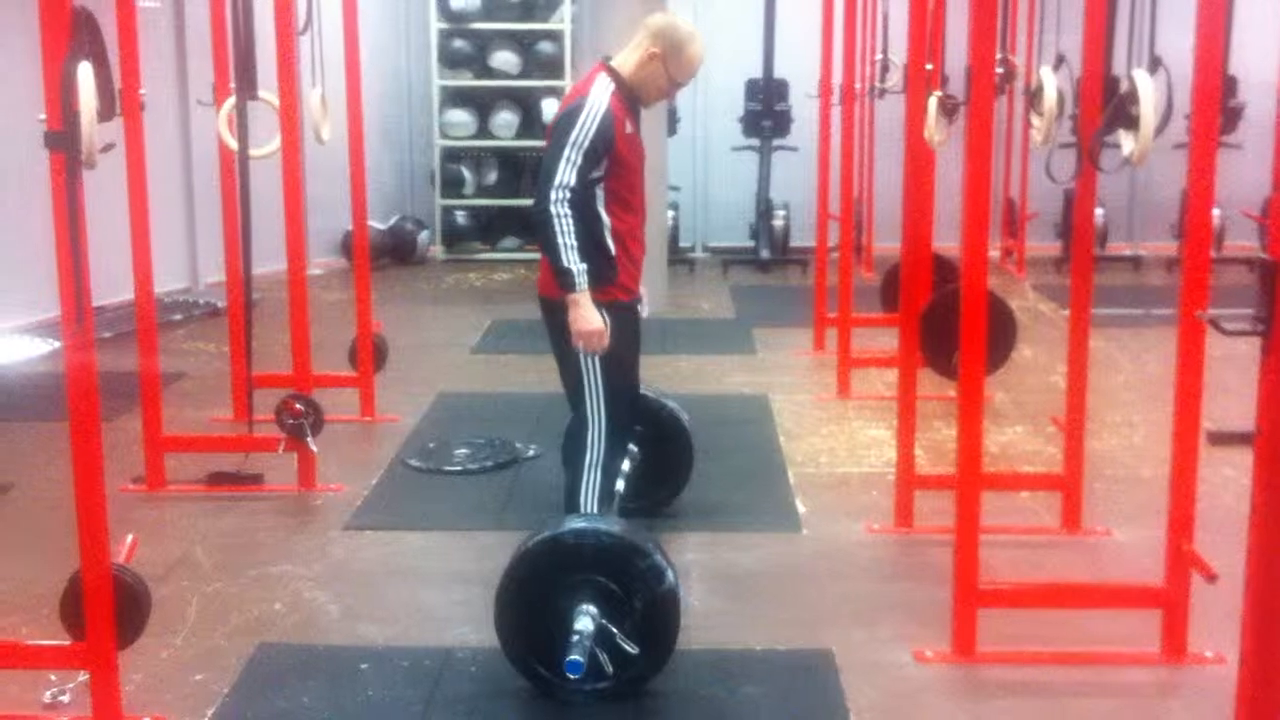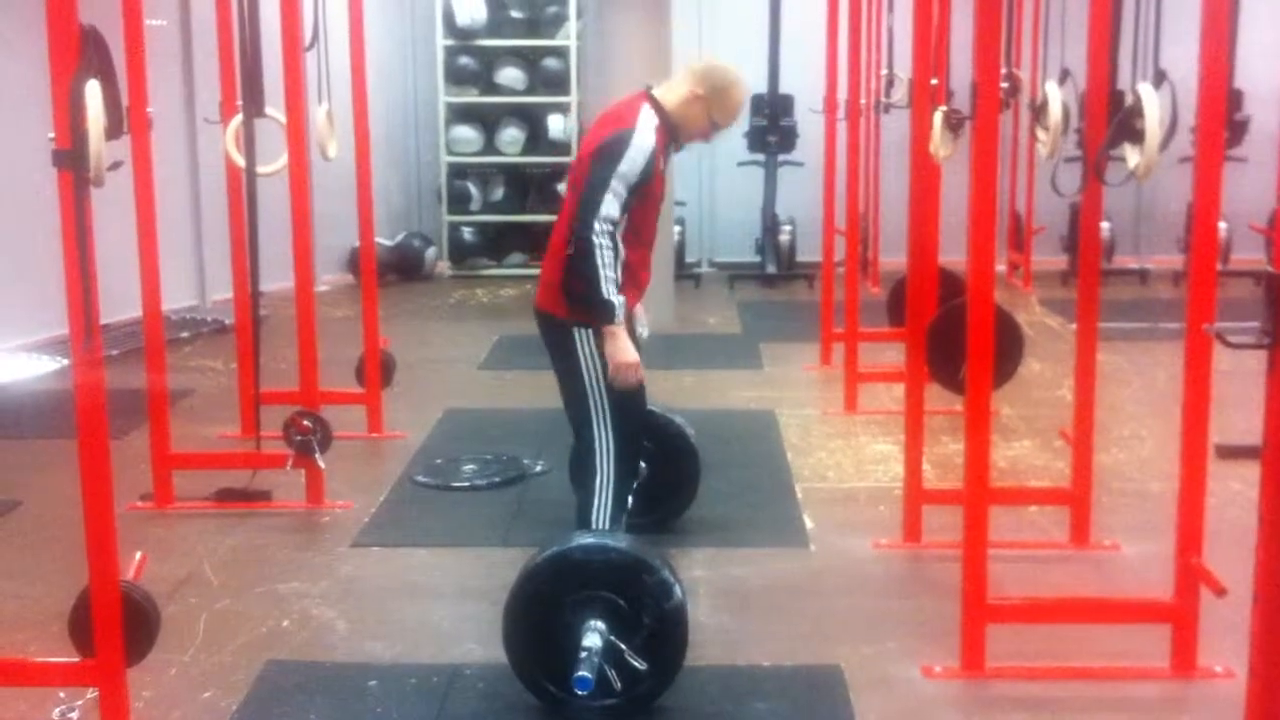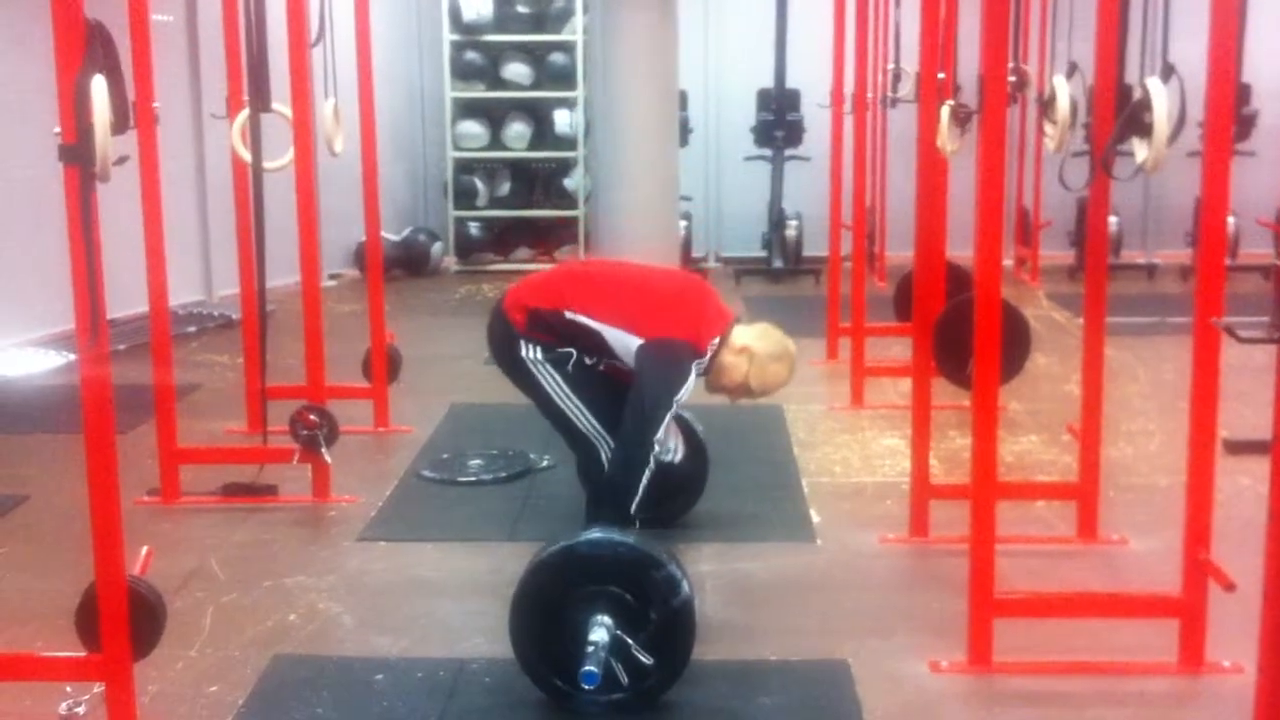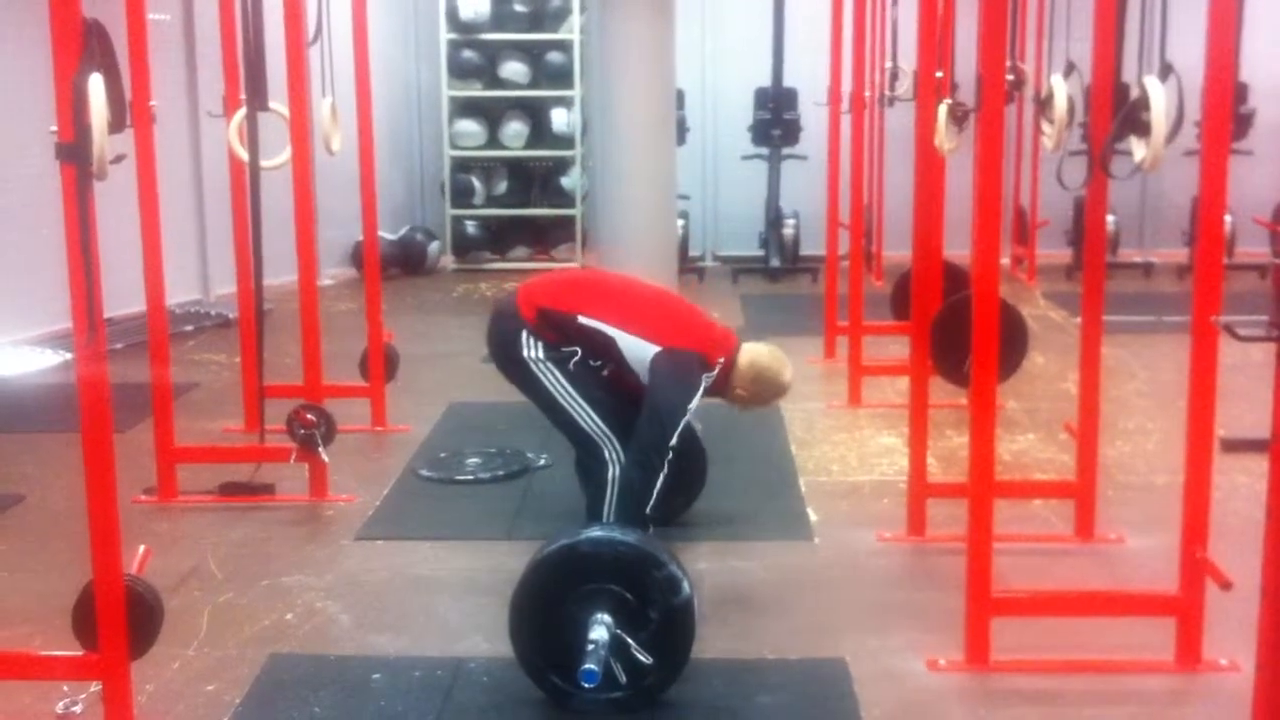
dt=1s
person 1, frame 1
left shoulder: (620, 102)
right shoulder: (593, 107)
right elbow: (552, 204)
right wrist: (579, 299)
left hip: (614, 293)
right hip: (587, 303)
left knee: (619, 414)
right knee: (598, 424)
left ankle: (600, 521)
person 1, frame 2
left shoulder: (646, 125)
right shoulder: (637, 137)
right elbow: (592, 232)
left wrist: (626, 297)
right wrist: (613, 331)
left hip: (593, 306)
right hip: (576, 314)
left knee: (626, 428)
right knee: (605, 442)
left ankle: (607, 534)
person 1, frame 3
left shoulder: (706, 313)
right shoulder: (680, 354)
right elbow: (635, 447)
left wrist: (661, 414)
left hip: (551, 313)
right hip: (525, 328)
left knee: (624, 420)
right knee: (606, 449)
person 1, frame 4
left shoulder: (705, 344)
right shoulder: (688, 369)
right elbow: (649, 454)
left hip: (544, 313)
right hip: (525, 329)
left knee: (628, 428)
right knee: (612, 451)
